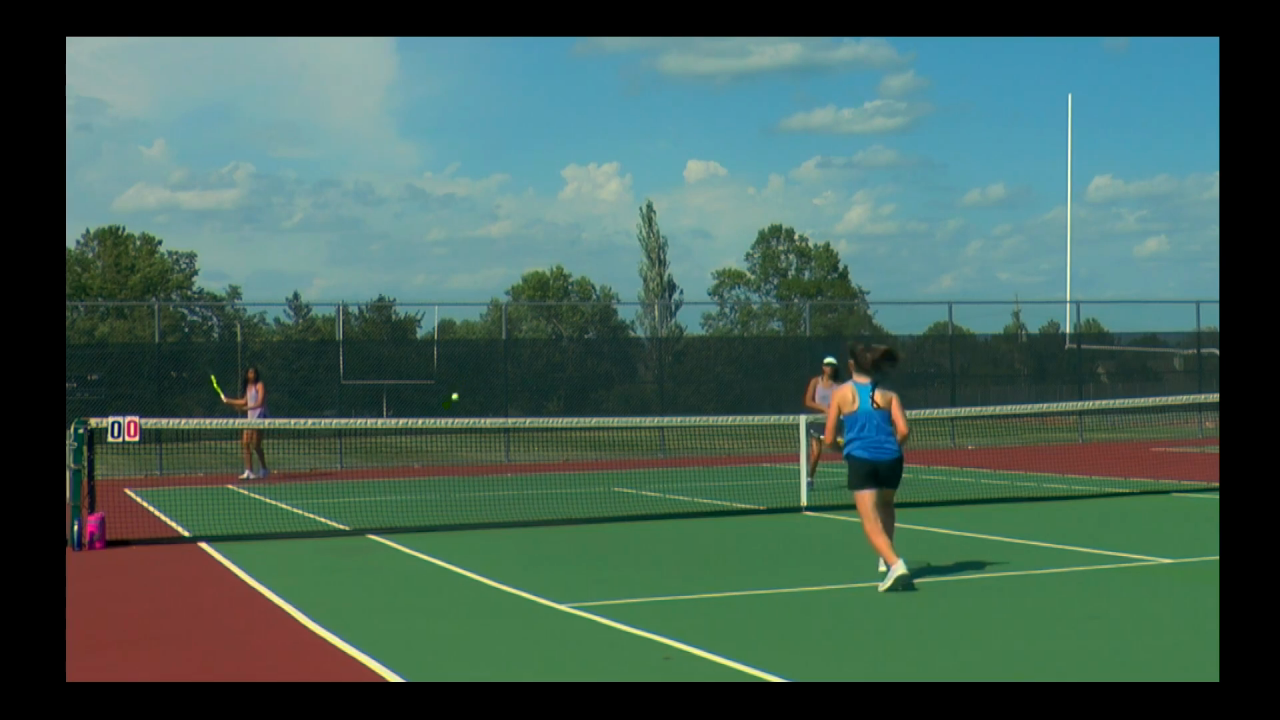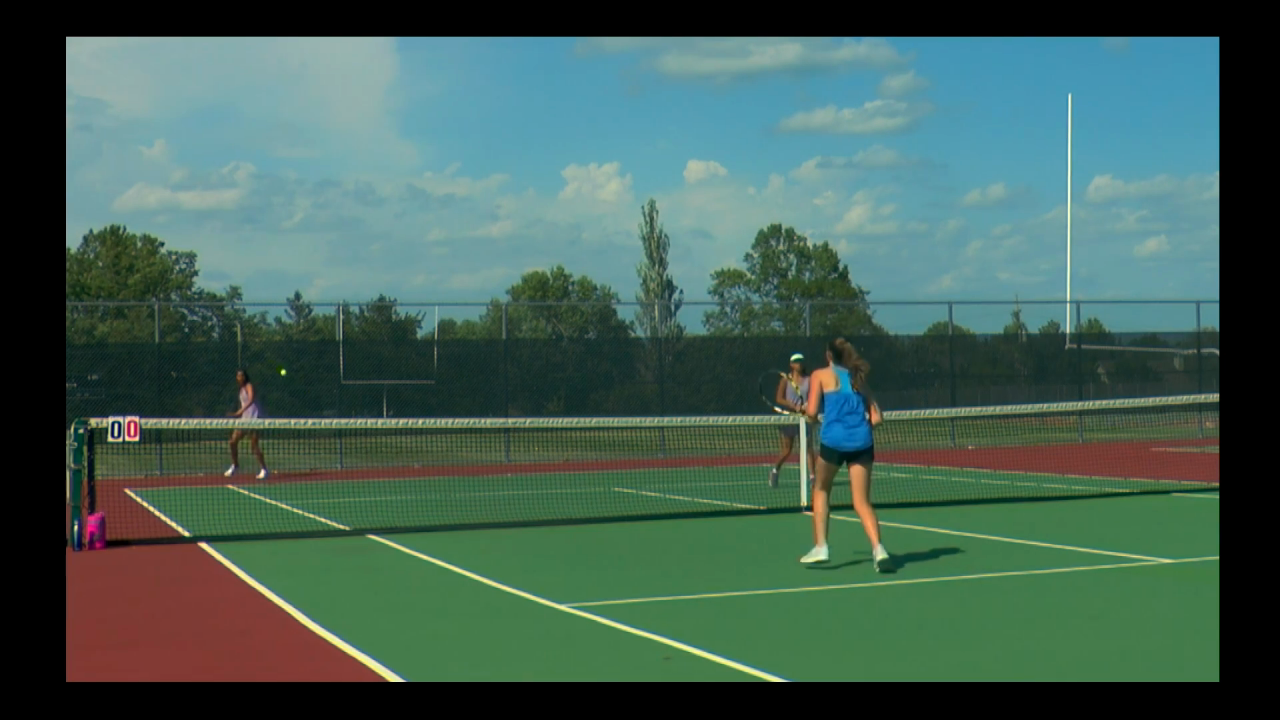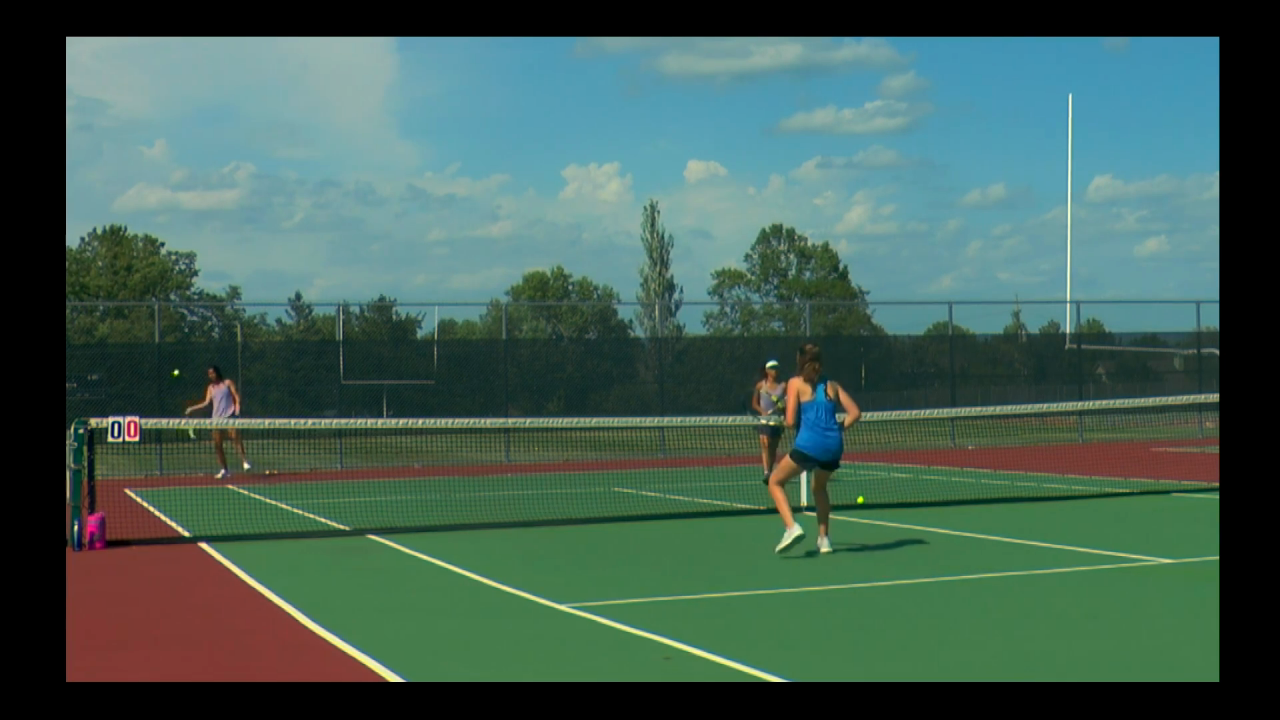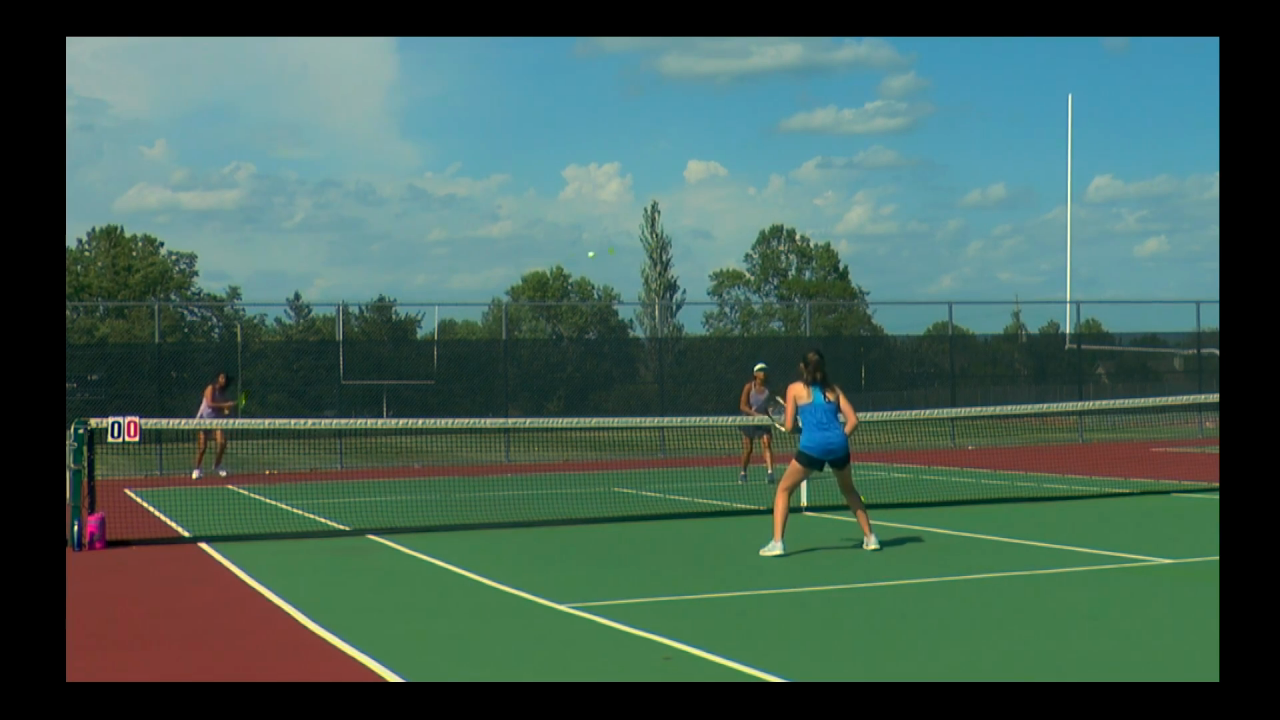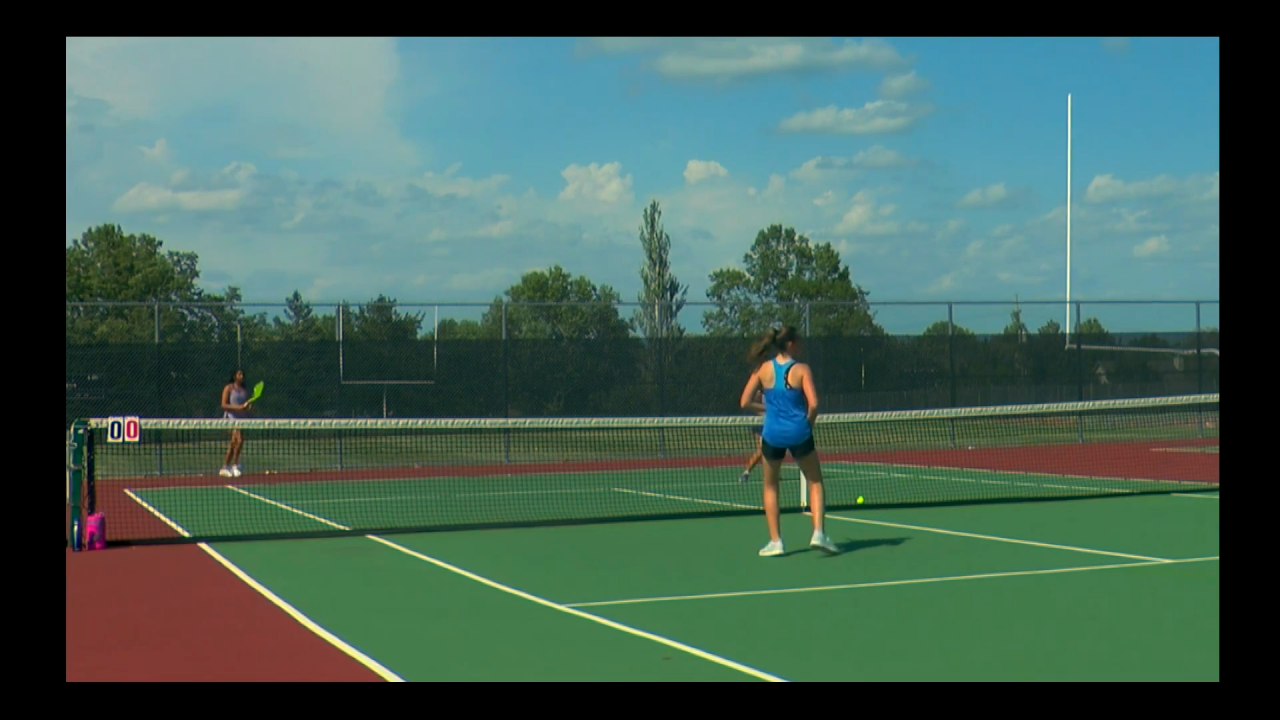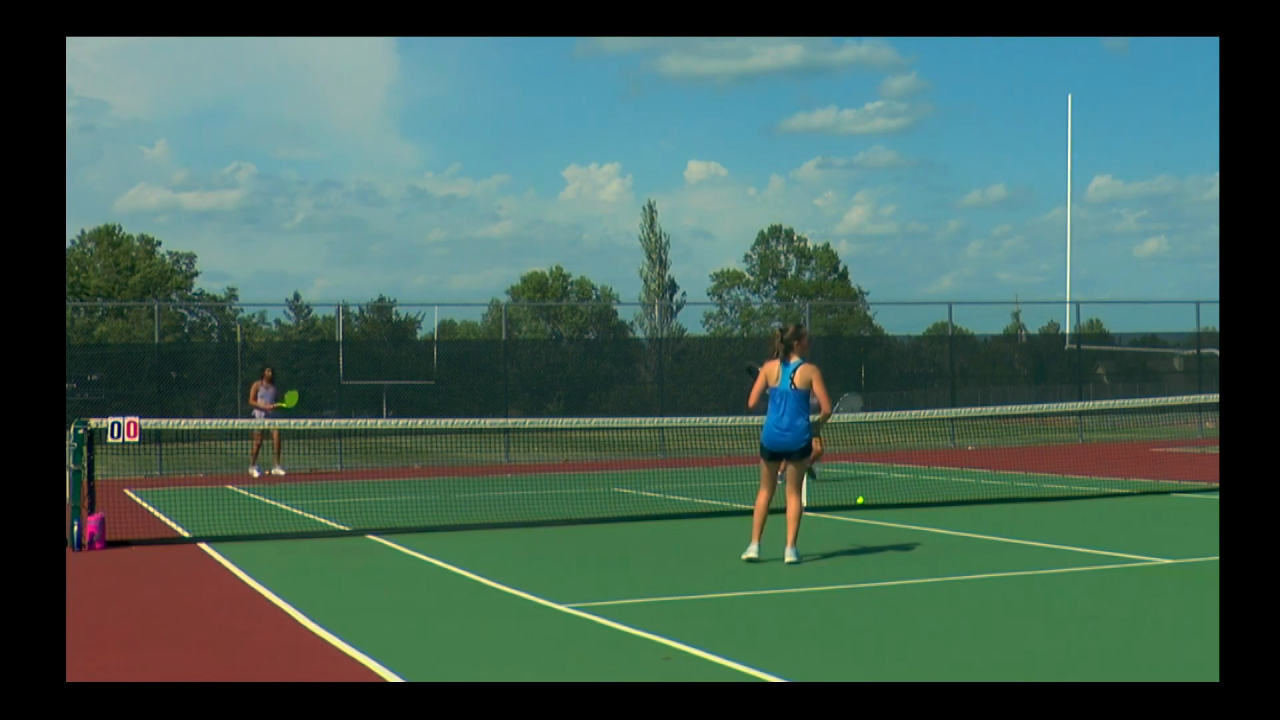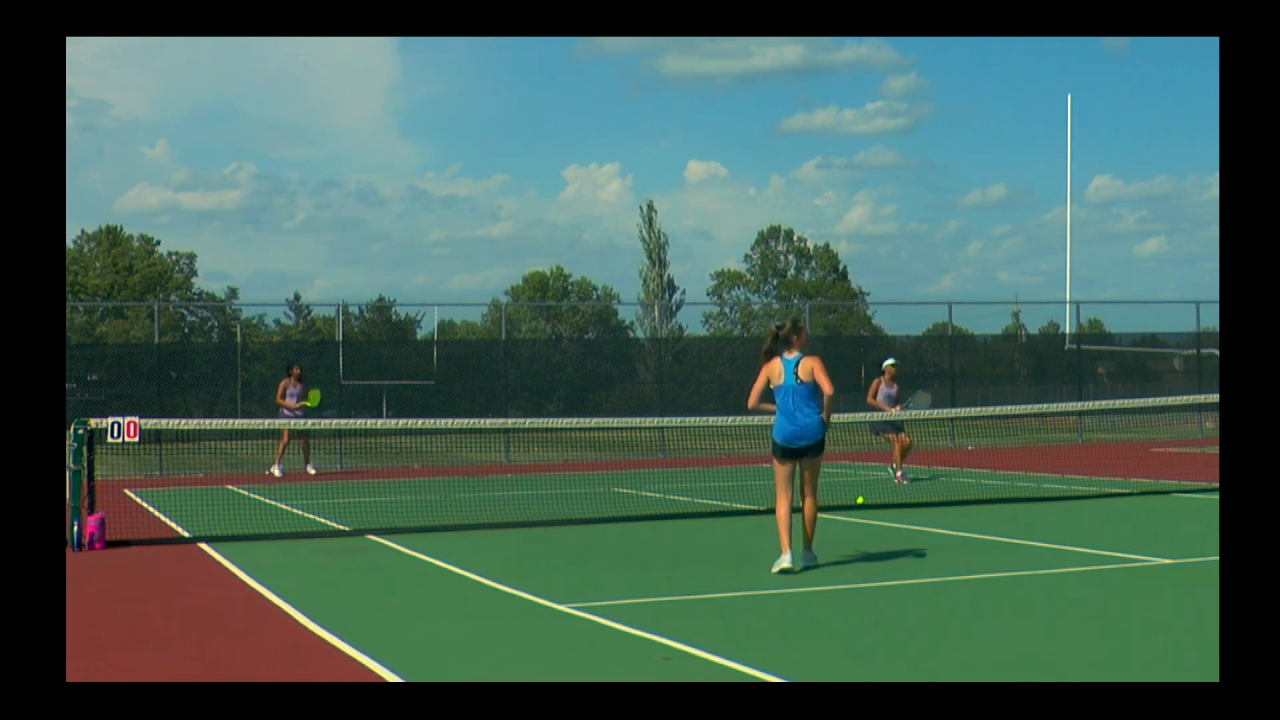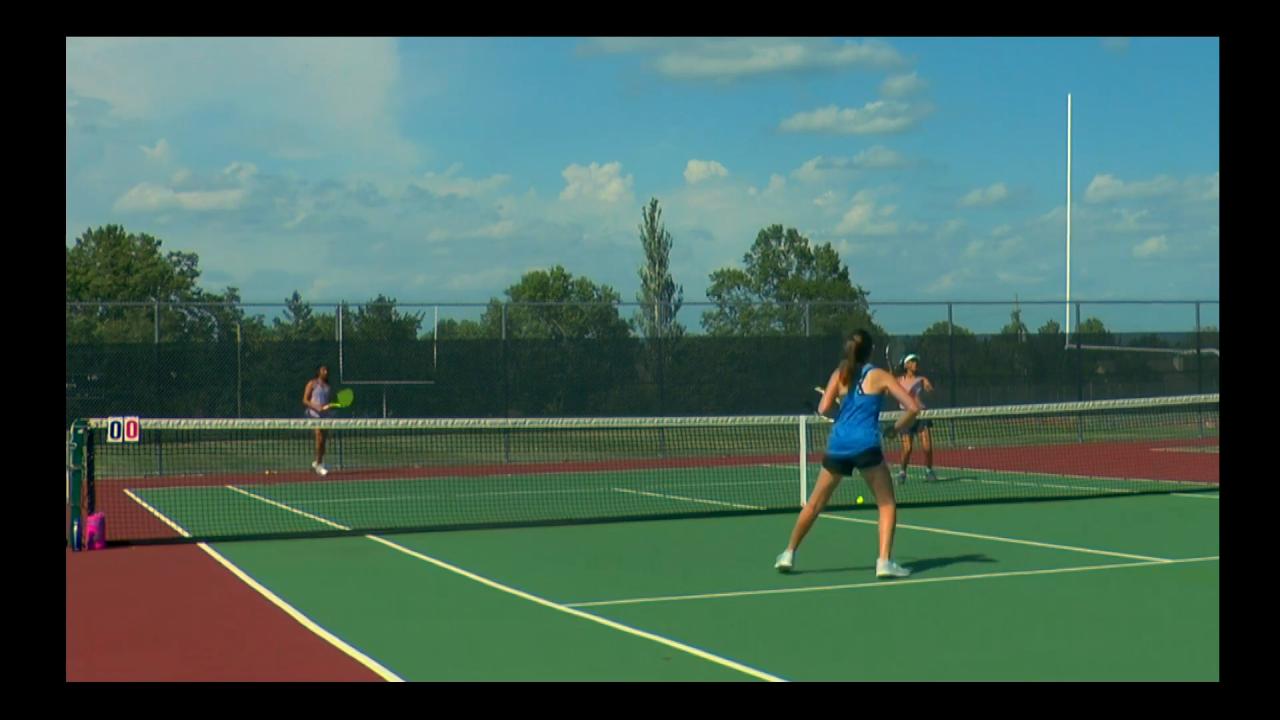
dt=0.5s
person 1, frame 1
left shoulder: (840, 393)
right shoulder: (887, 394)
left elbow: (829, 439)
right elbow: (904, 431)
left wrist: (844, 446)
left hip: (860, 460)
right hip: (890, 459)
left knee: (873, 527)
right knee: (886, 504)
left ankle: (895, 563)
right ankle: (887, 559)
person 1, frame 2
left shoulder: (820, 375)
right shoulder: (860, 380)
left elbow: (812, 411)
right elbow: (876, 418)
left wrist: (803, 409)
left hip: (833, 441)
right hip: (862, 442)
left knee: (821, 490)
right knee: (862, 503)
left ankle: (820, 547)
right ankle: (878, 549)
person 1, frame 3
left shoulder: (796, 383)
right shoulder: (832, 384)
left elbow: (791, 421)
right elbow: (855, 413)
left hip: (808, 446)
right hip: (833, 447)
left knee: (775, 482)
right knee: (819, 488)
left ankle: (792, 527)
right ankle: (823, 540)
person 1, frame 4
left shoulder: (795, 388)
right shoulder: (833, 389)
left elbow: (789, 426)
right elbow: (853, 420)
left hip: (812, 447)
right hip: (838, 445)
left knee: (783, 490)
right knee: (848, 490)
left ankle: (777, 542)
right ankle: (870, 537)
person 1, frame 5
left shoulder: (763, 368)
right shoulder: (802, 370)
left elbow: (745, 402)
right elbow: (813, 404)
right wrist: (809, 420)
left hip: (772, 433)
right hip: (799, 433)
left knee: (770, 487)
right knee: (815, 483)
left ankle: (775, 542)
right ankle: (818, 531)
person 1, frame 6
left shoulder: (770, 367)
right shoulder: (810, 370)
left elbow: (752, 403)
right elbow: (826, 409)
right wrist: (817, 425)
left hip: (772, 436)
right hip: (799, 437)
left knee: (765, 491)
right knee: (793, 493)
left ankle: (754, 545)
right ankle: (790, 548)
person 1, frame 7
left shoulder: (770, 366)
right shoulder: (812, 362)
left elbow: (752, 403)
right elbow: (829, 392)
right wrist: (825, 416)
left hip: (784, 435)
right hip: (812, 433)
left knee: (784, 497)
right knee: (809, 494)
left ankle: (785, 554)
right ankle: (808, 550)
person 1, frame 8
left shoulder: (840, 373)
right shoulder: (880, 376)
left elbow: (824, 409)
right elbow: (913, 407)
right wrist: (897, 427)
left hip: (838, 445)
right hip: (865, 445)
left knee: (815, 503)
right knee: (887, 504)
left ankle: (788, 554)
right ankle: (884, 562)
